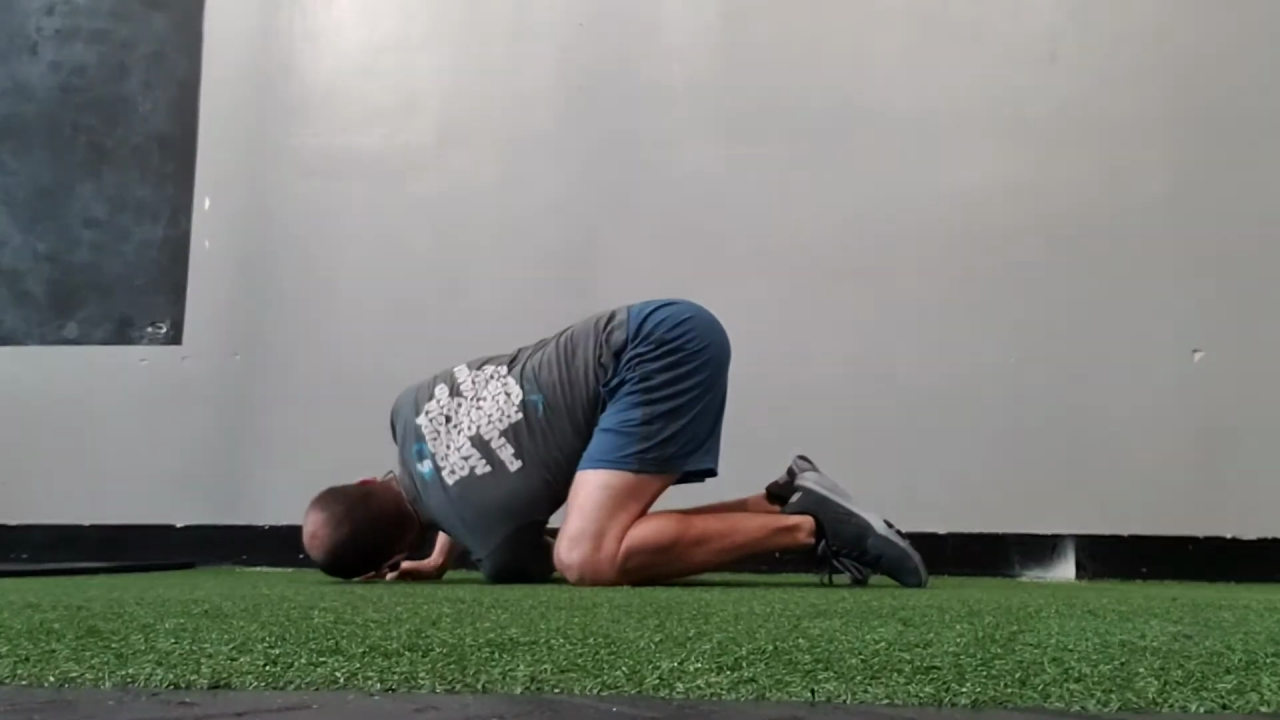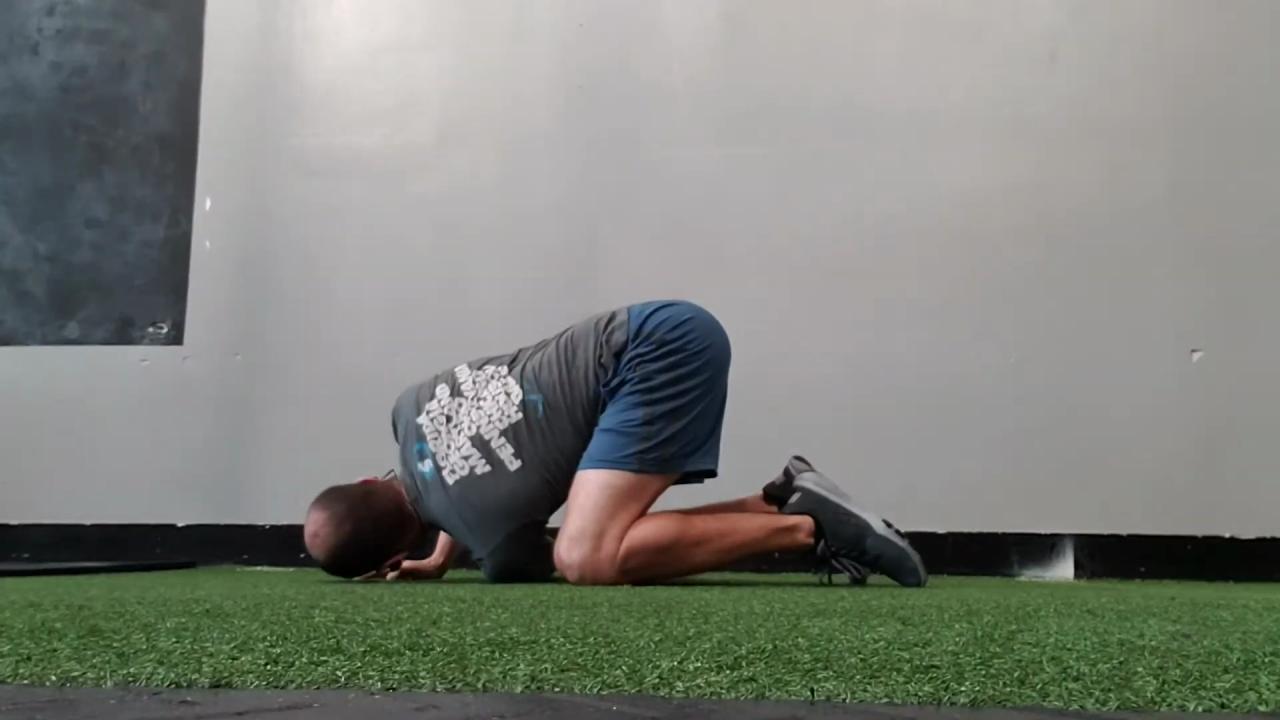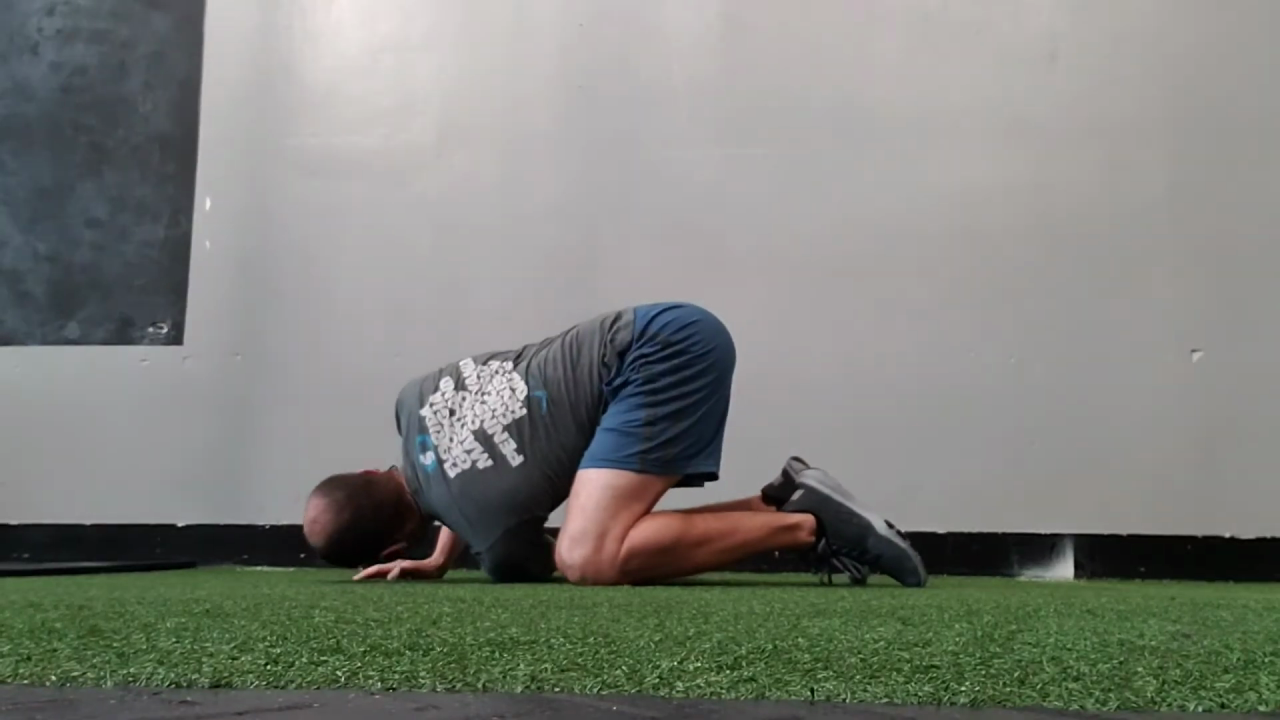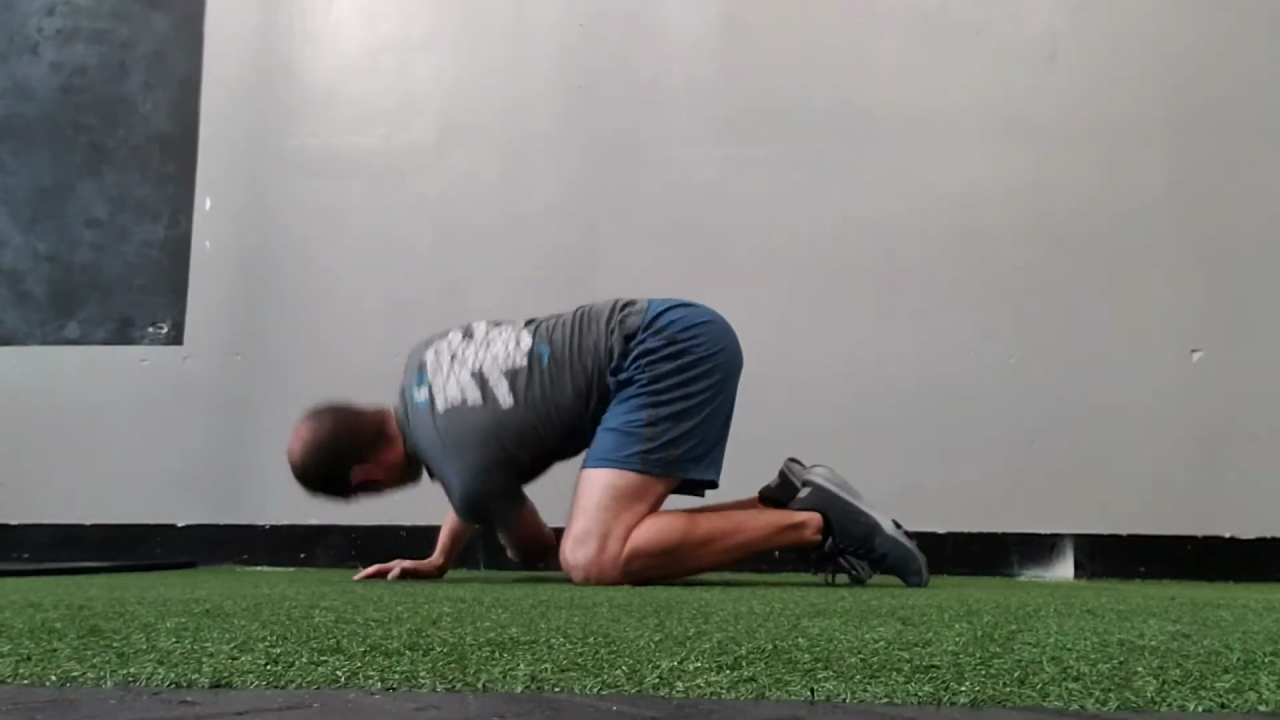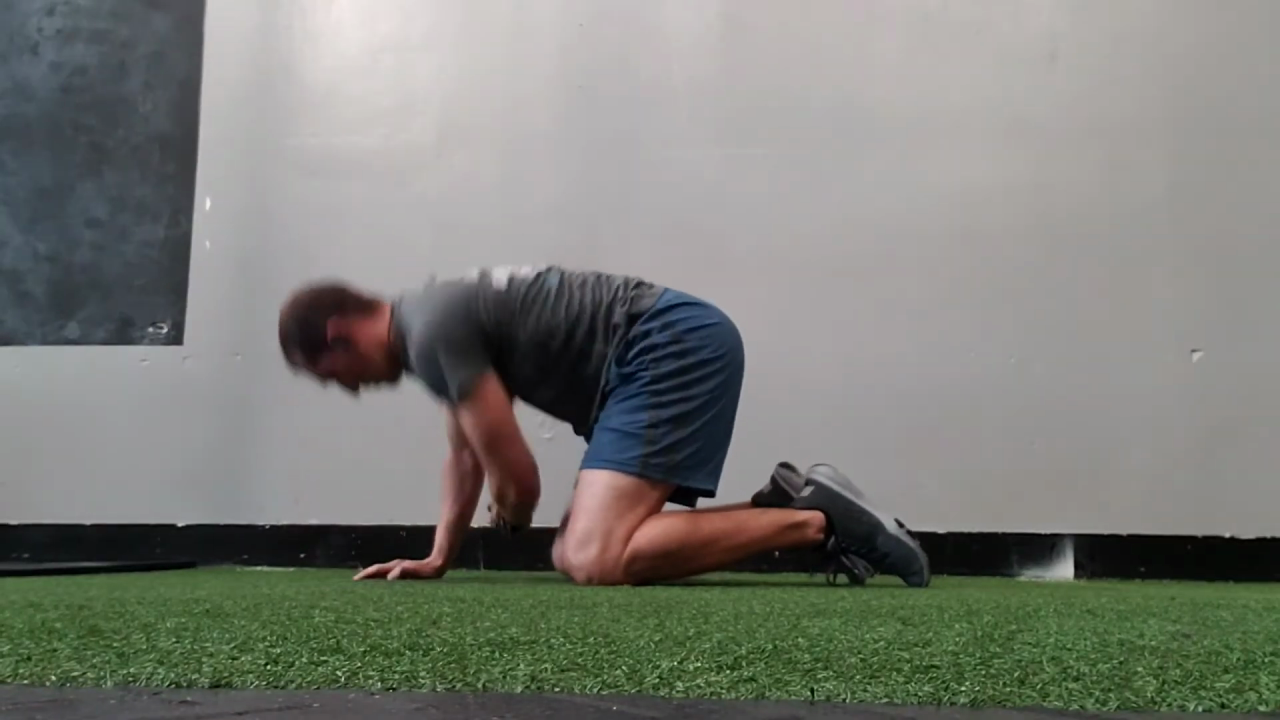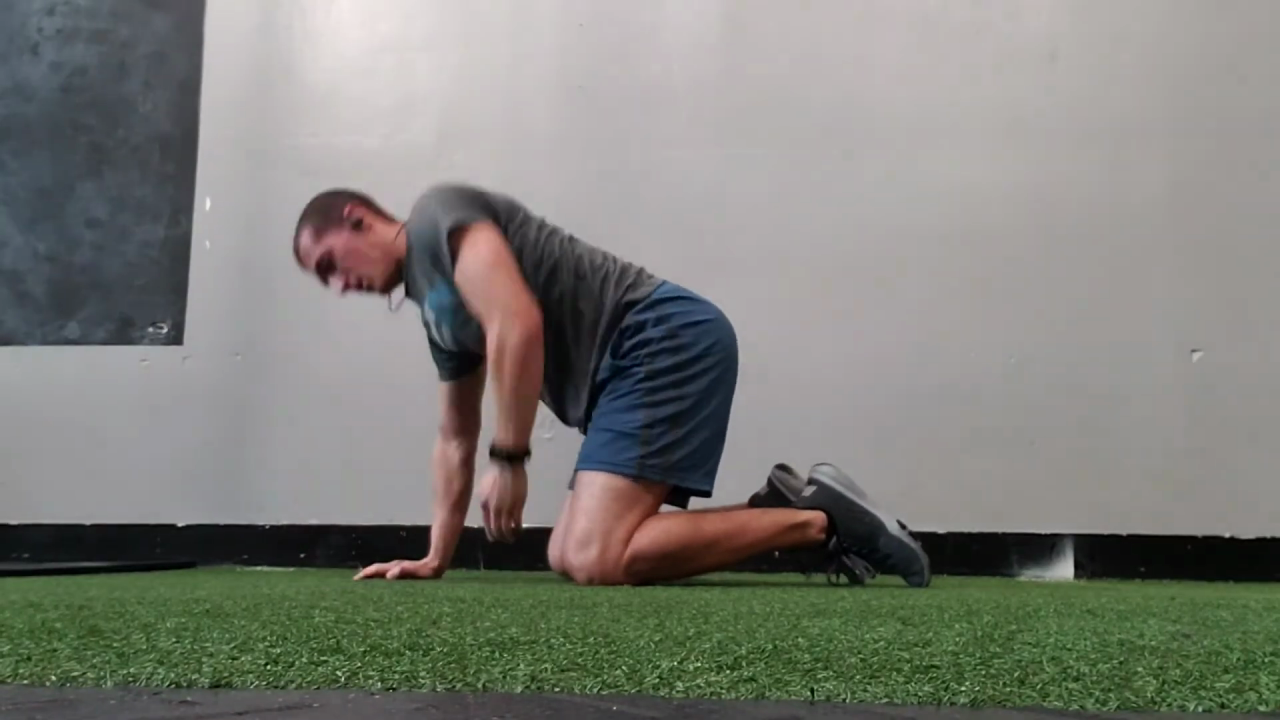
dt=0.2s
person 1, frame 1
left shoulder: (496, 539)
right shoulder: (409, 412)
left elbow: (556, 565)
right wrist: (437, 562)
left hip: (663, 349)
right hip: (664, 332)
left knee: (588, 560)
right knee: (607, 538)
left ankle: (808, 526)
right ankle: (782, 500)
person 1, frame 2
left shoulder: (496, 537)
right shoulder: (410, 411)
left elbow: (550, 565)
right wrist: (439, 560)
left hip: (663, 350)
right hip: (664, 333)
left knee: (587, 560)
right knee: (607, 537)
left ankle: (805, 526)
right ankle: (780, 500)
person 1, frame 3
left shoulder: (495, 530)
right shoulder: (413, 404)
left elbow: (552, 566)
right wrist: (439, 559)
left hip: (667, 352)
right hip: (669, 336)
left knee: (588, 559)
right knee: (607, 537)
left ankle: (807, 523)
right ankle: (780, 500)
person 1, frame 4
left shoulder: (469, 468)
right shoulder: (419, 369)
left elbow: (535, 548)
right wrist: (438, 559)
left hip: (673, 350)
right hip: (679, 337)
left knee: (591, 559)
right knee: (604, 539)
left ankle: (813, 522)
right ankle: (778, 503)
person 1, frame 5
left shoulder: (433, 334)
right shoulder: (422, 318)
left elbow: (517, 481)
right elbow: (465, 450)
left wrist: (509, 517)
right wrist: (437, 558)
left hip: (675, 345)
right hip: (683, 345)
left knee: (594, 560)
right knee: (573, 552)
left ankle: (816, 520)
right ankle: (778, 504)
person 1, frame 6
left shoulder: (437, 218)
right shoulder: (435, 304)
left elbow: (519, 325)
right elbow: (455, 437)
left wrist: (509, 460)
right wrist: (435, 558)
left hip: (668, 341)
right hip: (644, 362)
left knee: (594, 563)
right knee: (568, 555)
left ankle: (818, 520)
right ankle: (772, 508)
